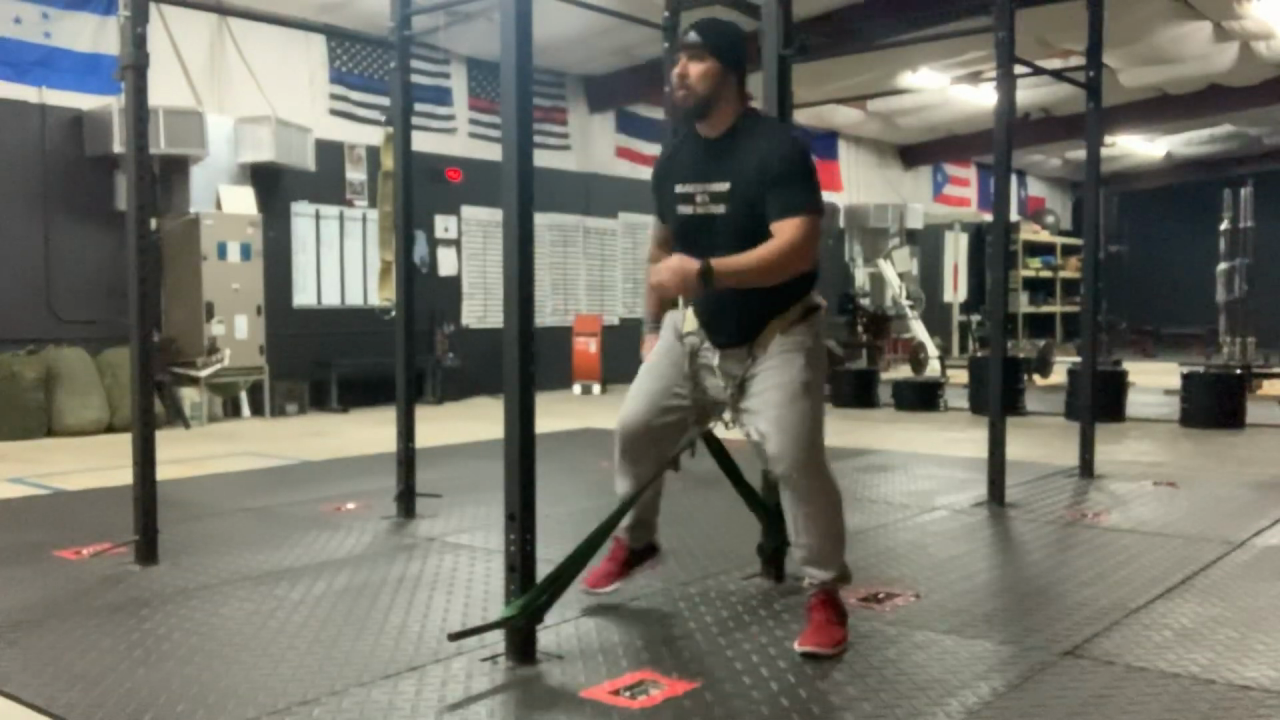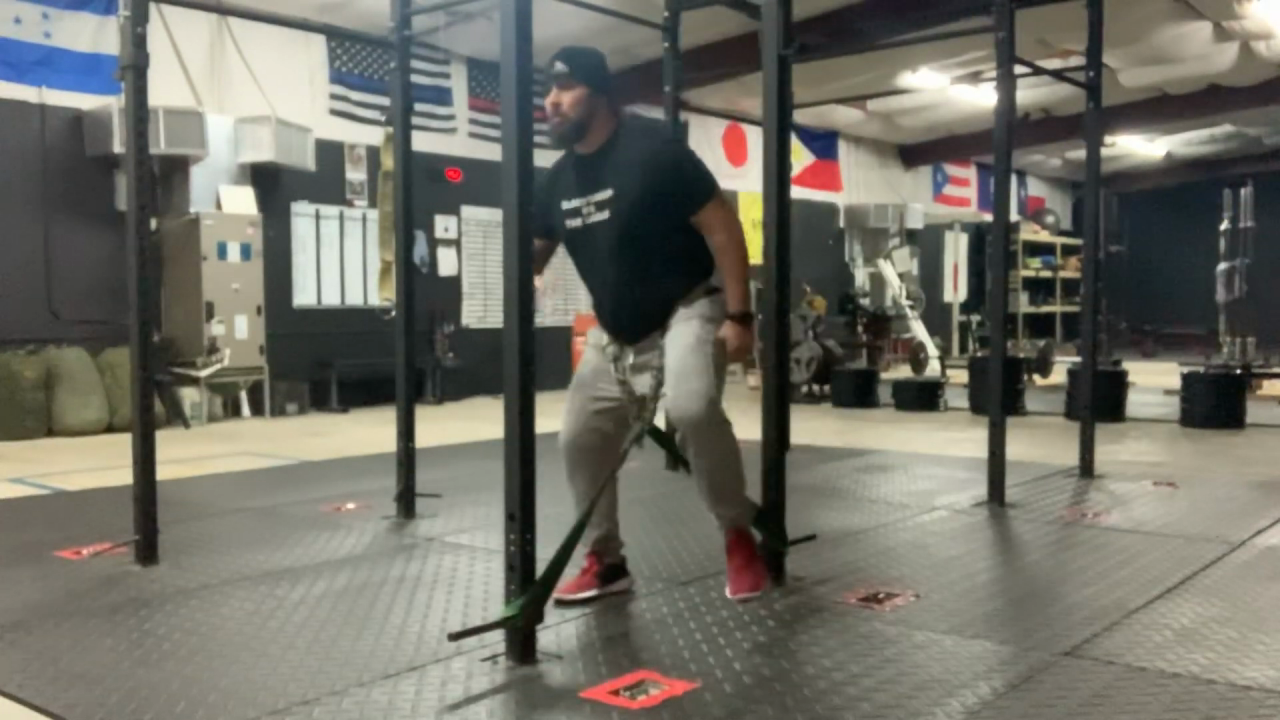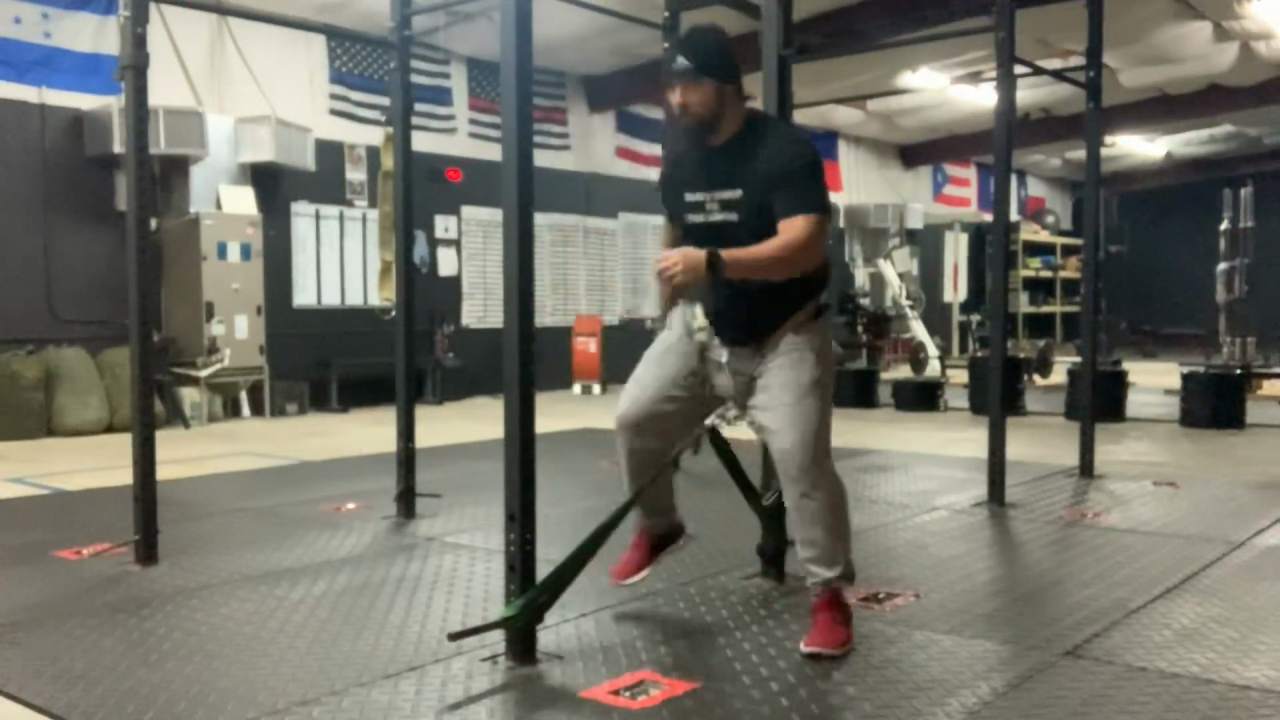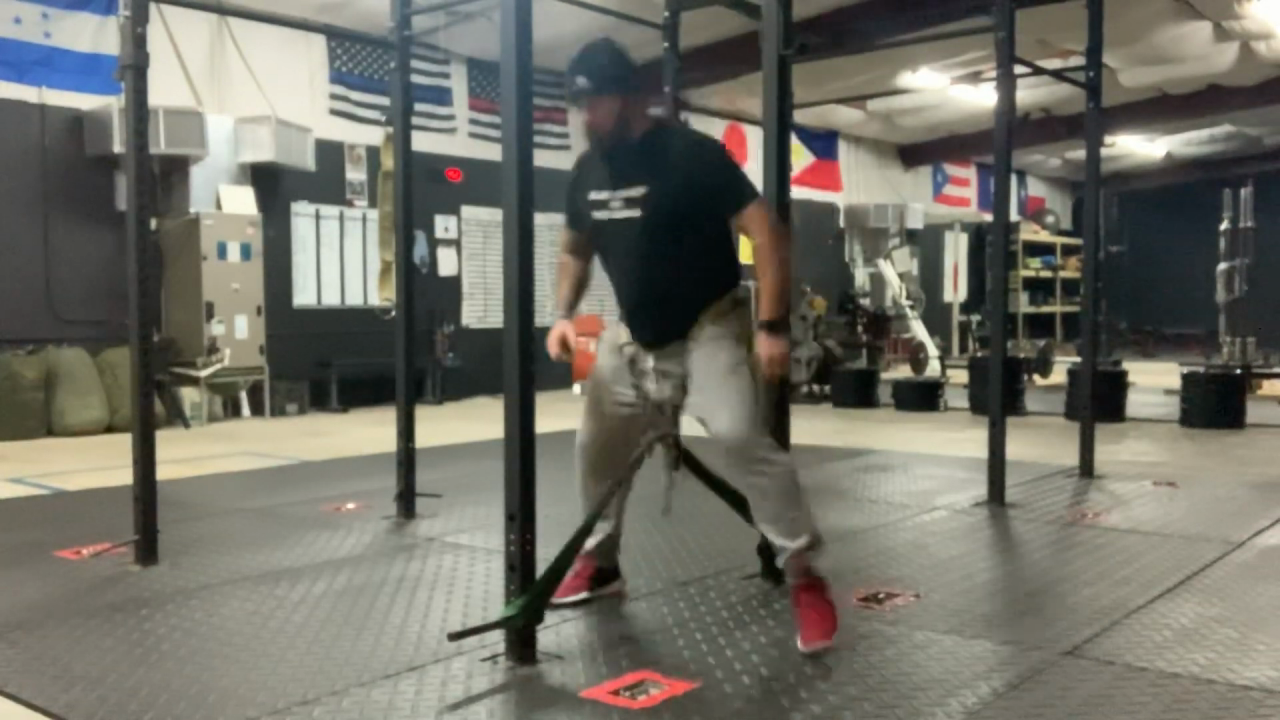
dt=0.5s
person 1, frame 1
left shoulder: (779, 150)
right shoulder: (674, 159)
left elbow: (796, 247)
left wrist: (702, 273)
right wrist: (657, 323)
left hip: (775, 334)
right hip: (696, 329)
left knee: (796, 460)
right knee: (635, 429)
left ankle: (825, 596)
right ankle: (634, 540)
person 1, frame 2
left shoulder: (655, 151)
right shoulder: (557, 181)
left elbow: (723, 227)
right elbow: (532, 254)
left wrist: (738, 316)
left hip: (686, 312)
right hip: (615, 334)
left knee: (692, 410)
right knee: (580, 440)
left ankle: (737, 531)
right ankle: (606, 561)
person 1, frame 3
left shoulder: (786, 152)
right shoulder: (678, 164)
left elbow: (806, 250)
left wrist: (713, 265)
right wrist: (675, 315)
left hip: (787, 333)
right hip: (705, 325)
left knee: (801, 459)
right knee: (636, 417)
left ankle: (830, 595)
right ankle: (658, 525)
person 1, frame 4
left shoulder: (692, 154)
right shoulder: (587, 168)
left elbow: (766, 232)
right elbow: (574, 250)
left wrist: (772, 325)
right wrist: (564, 315)
left hip: (706, 328)
right hip: (632, 336)
left knee: (742, 437)
right knee: (597, 444)
left ankle: (805, 580)
right ankle: (598, 563)
